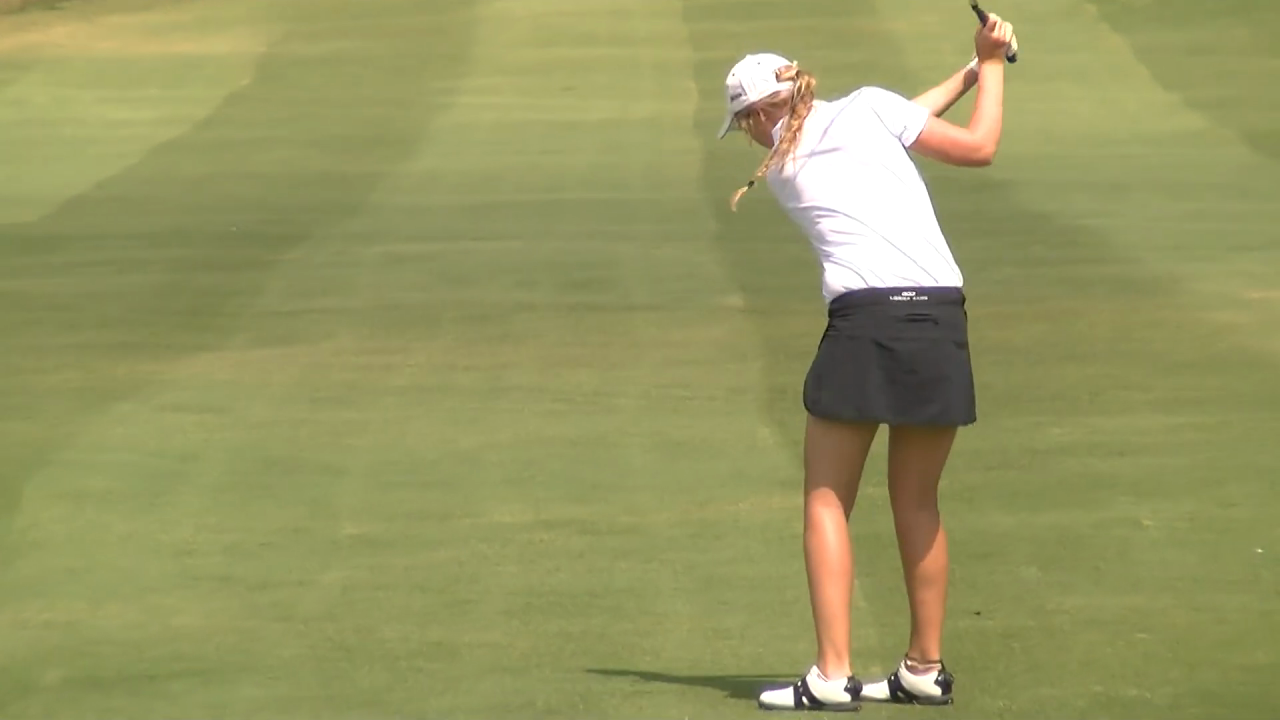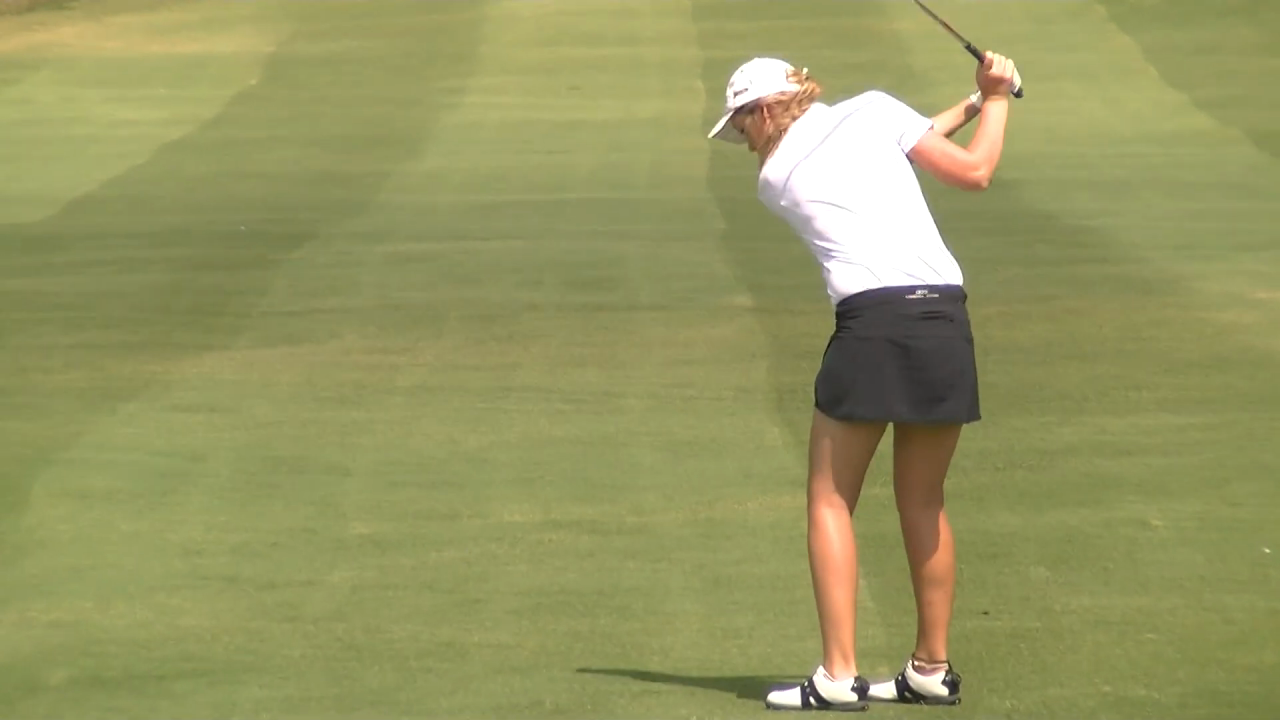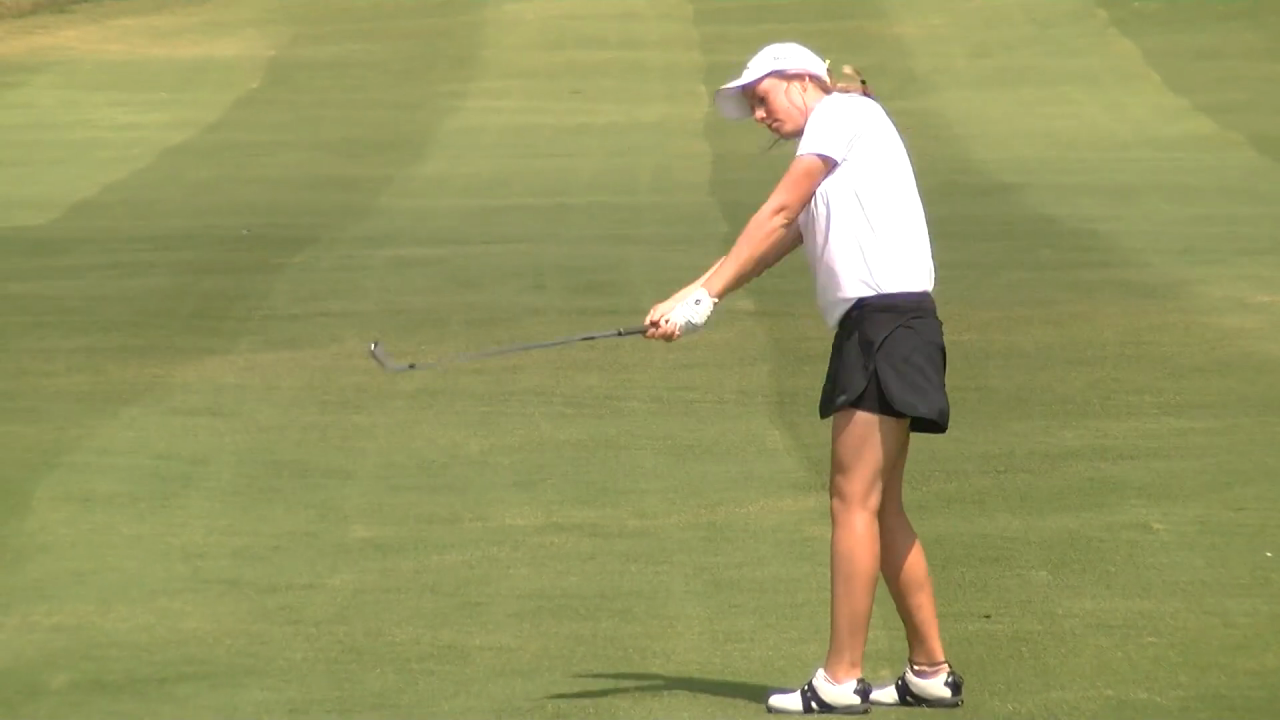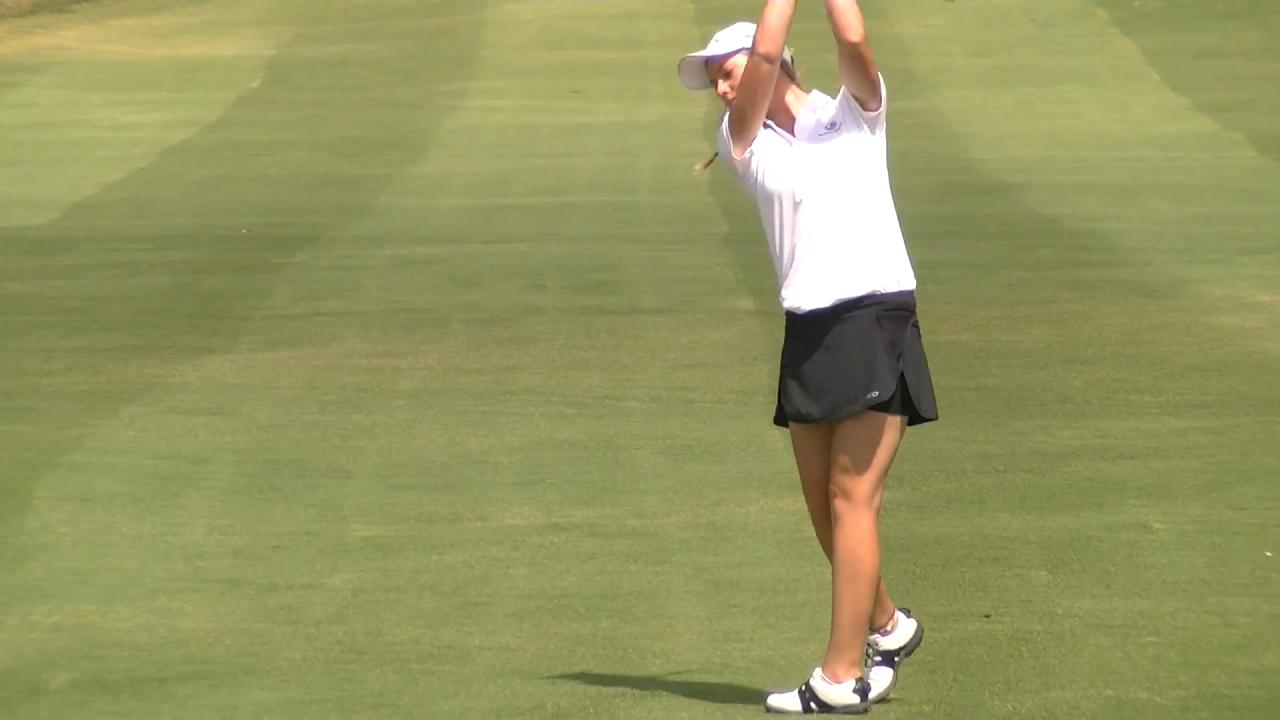
dt=0.3s
person 1, frame 1
left shoulder: (780, 172)
right shoulder: (865, 105)
right elbow: (977, 145)
left wrist: (969, 73)
right wrist: (987, 65)
left hip: (865, 323)
right hip: (940, 320)
left knee: (826, 500)
right knee: (917, 502)
left ankle: (833, 675)
right ankle: (924, 669)
person 1, frame 2
left shoulder: (775, 179)
right shoulder: (869, 108)
left elbow: (895, 147)
right elbow: (973, 171)
left wrist: (967, 104)
right wrist: (993, 98)
left hip: (873, 326)
right hip: (944, 321)
left knee: (828, 502)
right knee: (923, 503)
left ankle: (839, 676)
right ankle: (932, 668)
person 1, frame 3
left shoulder: (847, 111)
right shoulder: (838, 159)
left elbow: (776, 211)
right elbow: (782, 239)
left wrist: (702, 290)
right wrist: (699, 299)
left hip: (890, 327)
right hip: (876, 332)
left knee: (853, 503)
right knee: (878, 508)
person 1, frame 4
left shoulder: (855, 110)
right shoulder: (741, 141)
left hip: (876, 323)
right hip: (807, 336)
left knee: (852, 500)
right knee: (823, 506)
right ankle: (884, 625)
